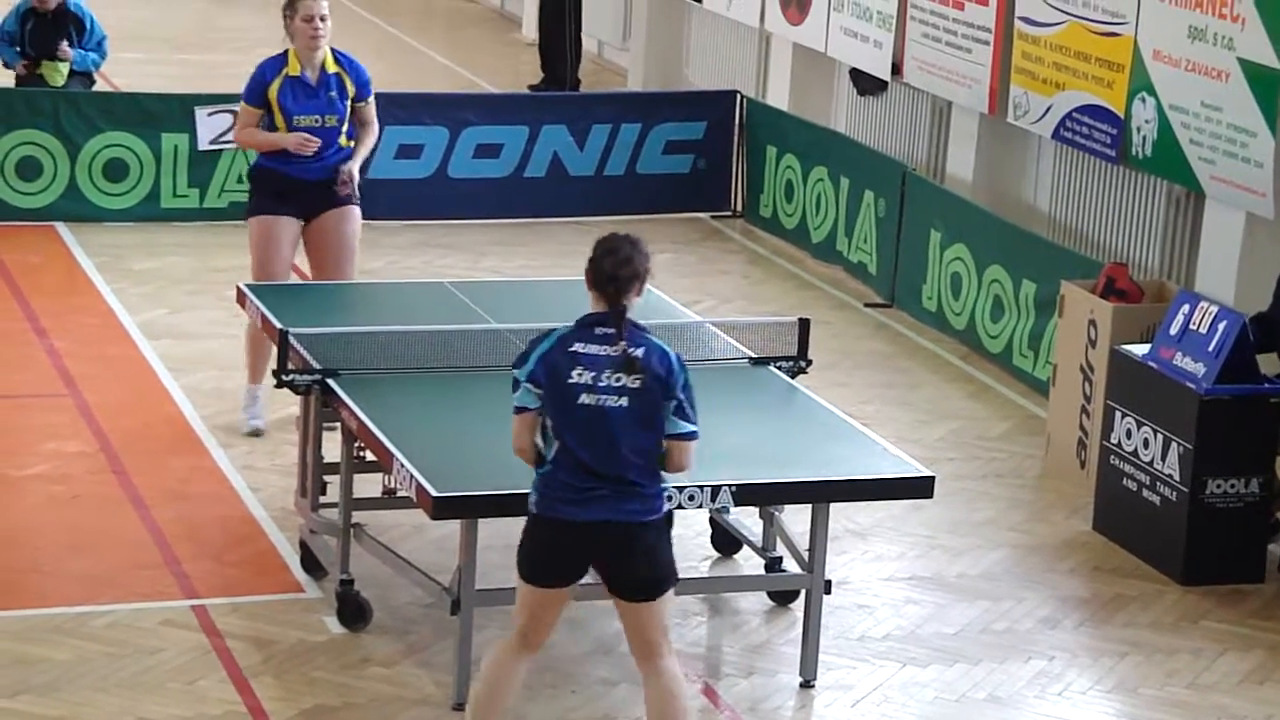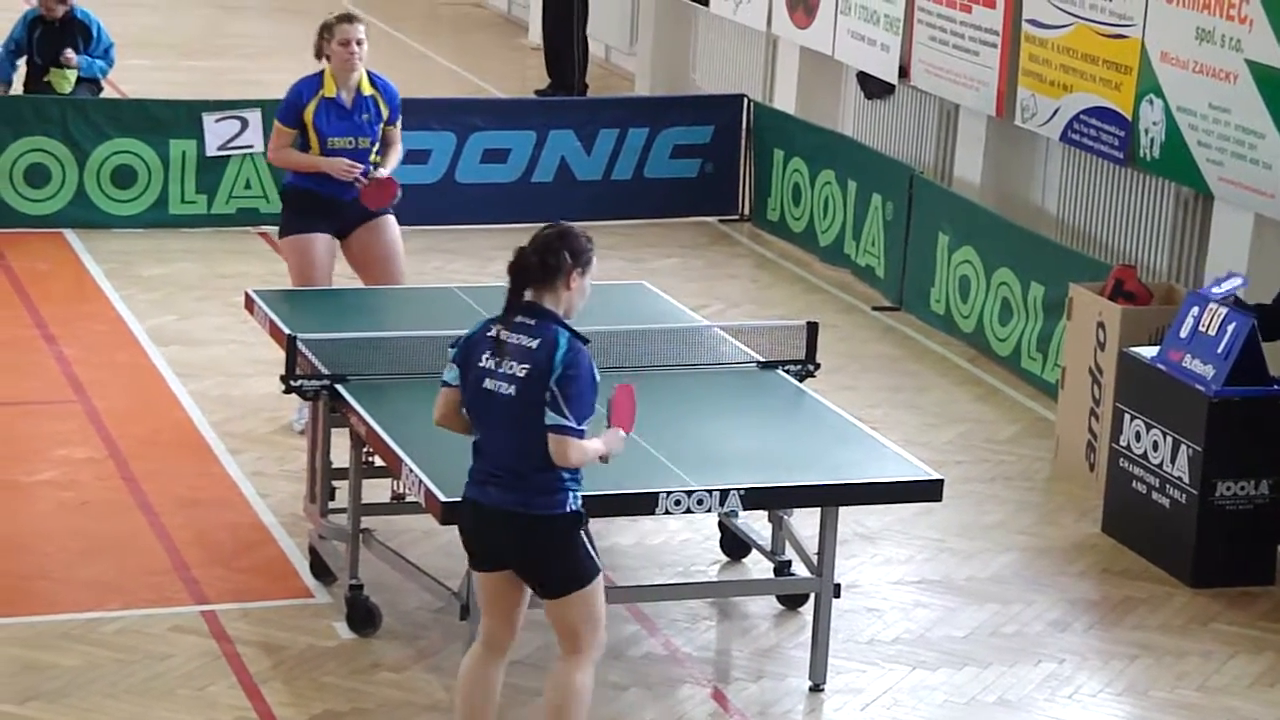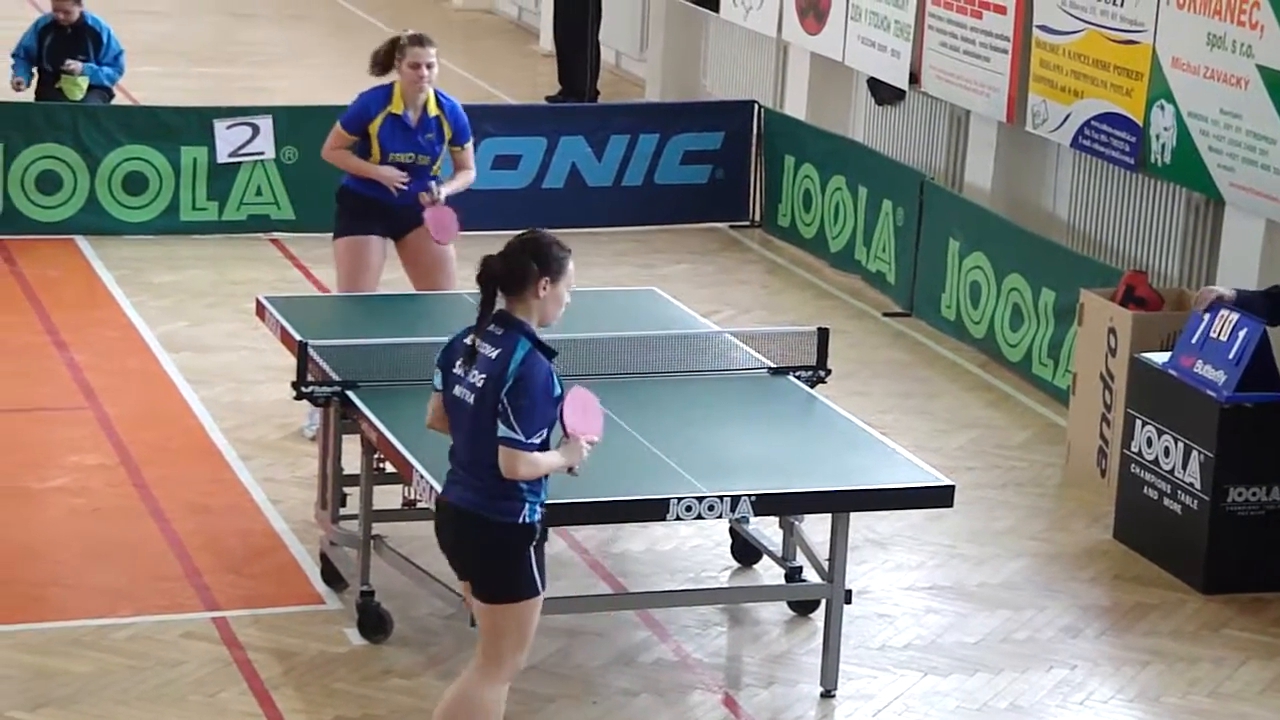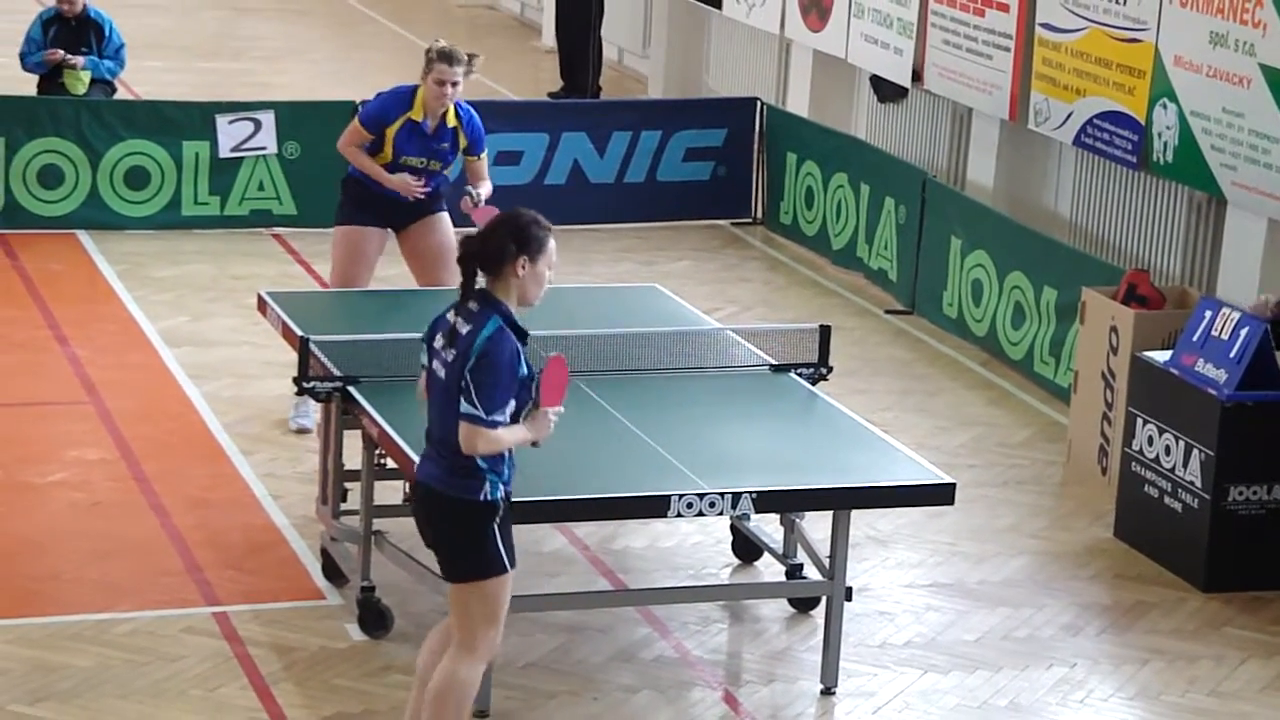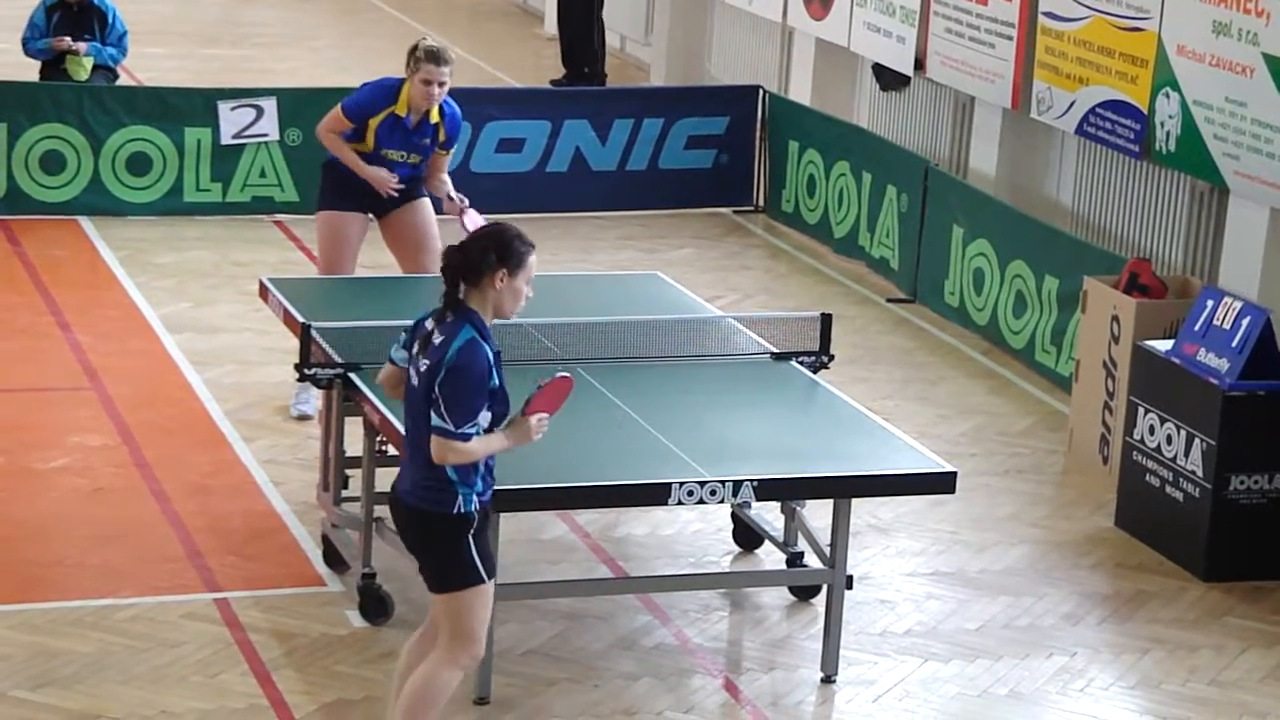
dt=0.3s
person 1, frame 1
left shoulder: (546, 351)
right shoulder: (663, 362)
left elbow: (523, 443)
right elbow: (681, 459)
left hip: (555, 522)
right hip: (635, 527)
left knee: (522, 642)
right knee: (655, 657)
person 1, frame 2
left shoulder: (479, 337)
right shoulder: (568, 354)
left elbow: (445, 415)
right elbow: (565, 453)
right wrist: (606, 443)
left hip: (483, 510)
right hip: (547, 521)
left knee: (493, 642)
right knee: (582, 650)
person 1, frame 3
left shoulder: (463, 342)
right shoulder: (529, 368)
left elbow: (436, 418)
right elbow: (516, 466)
right wrist: (565, 455)
left hip: (456, 515)
right hip: (502, 528)
left knee: (493, 653)
right knee: (502, 664)
person 1, frame 4
left shoulder: (451, 319)
right shoulder: (499, 345)
right elbow: (475, 440)
right wrist: (529, 429)
left hip: (434, 491)
right hip: (470, 505)
left knee: (462, 626)
right knee: (477, 643)
person 1, frame 5
left shoulder: (430, 326)
right shoulder: (471, 355)
left elbow: (388, 382)
right elbow: (447, 451)
right wrist: (510, 436)
left hip: (415, 501)
right hip: (449, 513)
left knee: (442, 632)
right knee: (461, 653)
person 2, frame 1
left shoulder: (352, 72)
right shoulder: (268, 74)
left elbow: (369, 125)
right elbow: (242, 134)
left wrist: (355, 163)
right wrist: (285, 140)
left hip: (332, 188)
right hip: (276, 189)
right ankle: (254, 394)
person 2, frame 2
left shoulder: (384, 93)
right shoulder: (303, 93)
left elbow: (394, 146)
right elbow: (276, 153)
left wrist: (383, 172)
right wrist: (326, 164)
left hip: (365, 204)
right hip: (309, 206)
right ankle: (310, 398)
person 2, frame 3
left shoulder: (451, 113)
right shoulder: (371, 103)
left elbow: (467, 170)
right elbow: (331, 151)
left wrist: (444, 190)
right wrist: (375, 171)
left hip: (419, 209)
right hip: (363, 208)
person 2, frame 4
left shoulder: (468, 123)
right shoulder: (391, 104)
left elbow: (481, 181)
right elbow: (346, 145)
left wrist: (477, 197)
right wrist: (388, 179)
left hip: (424, 203)
right hip: (366, 198)
right ankle: (308, 394)
person 2, frame 5
left shoulder: (450, 118)
right shoulder: (376, 96)
left elbow: (435, 174)
right elbow: (326, 131)
left wrist: (449, 196)
right wrist: (367, 171)
left hip: (404, 188)
right hip: (348, 181)
left knee: (432, 279)
right ankle: (308, 382)
